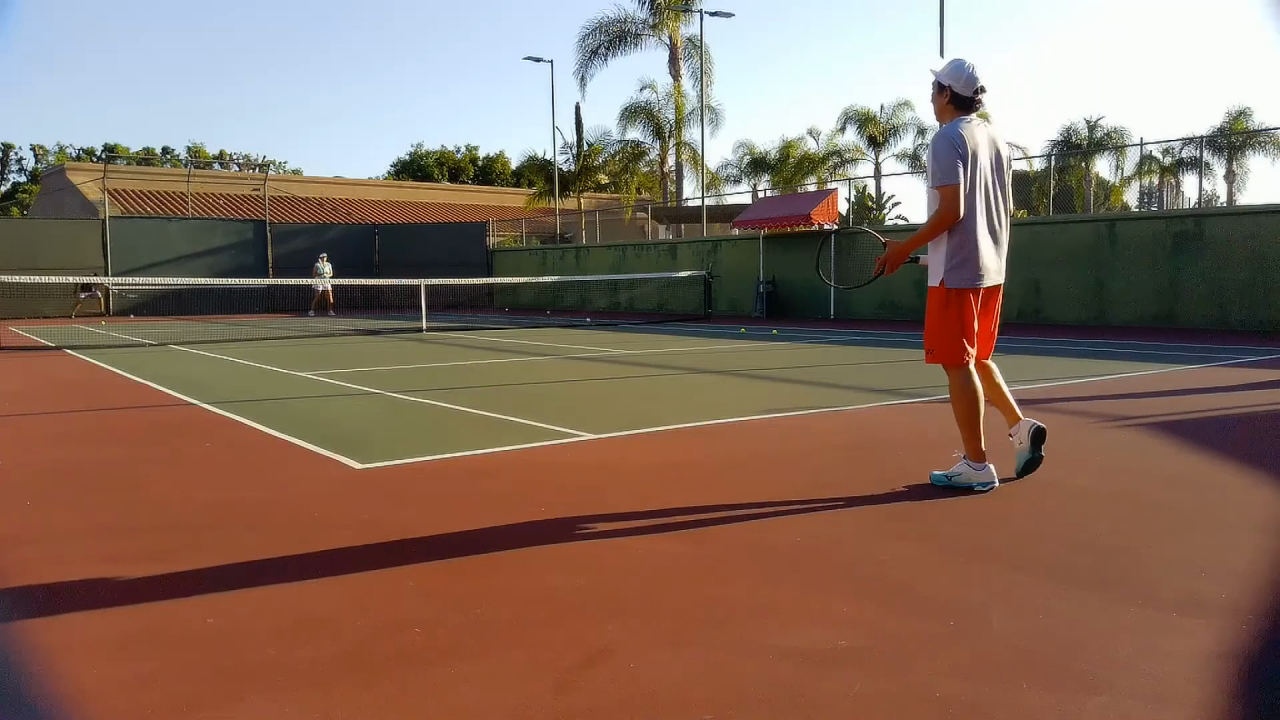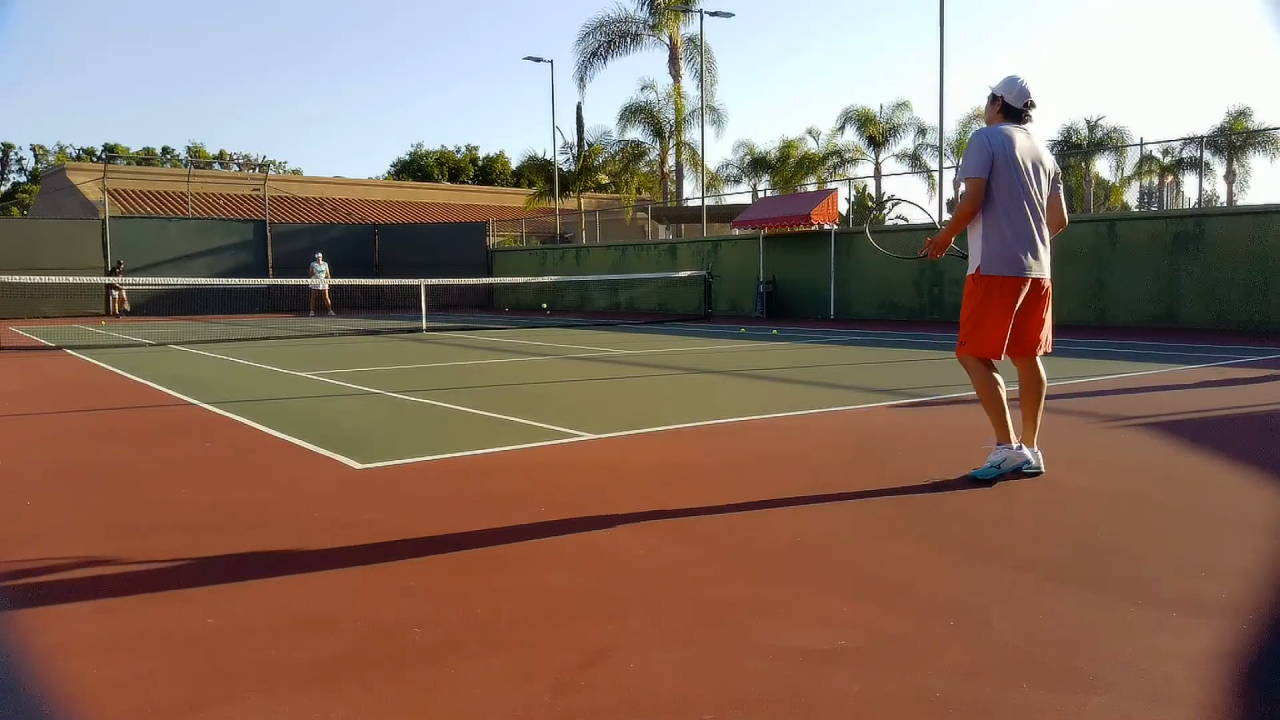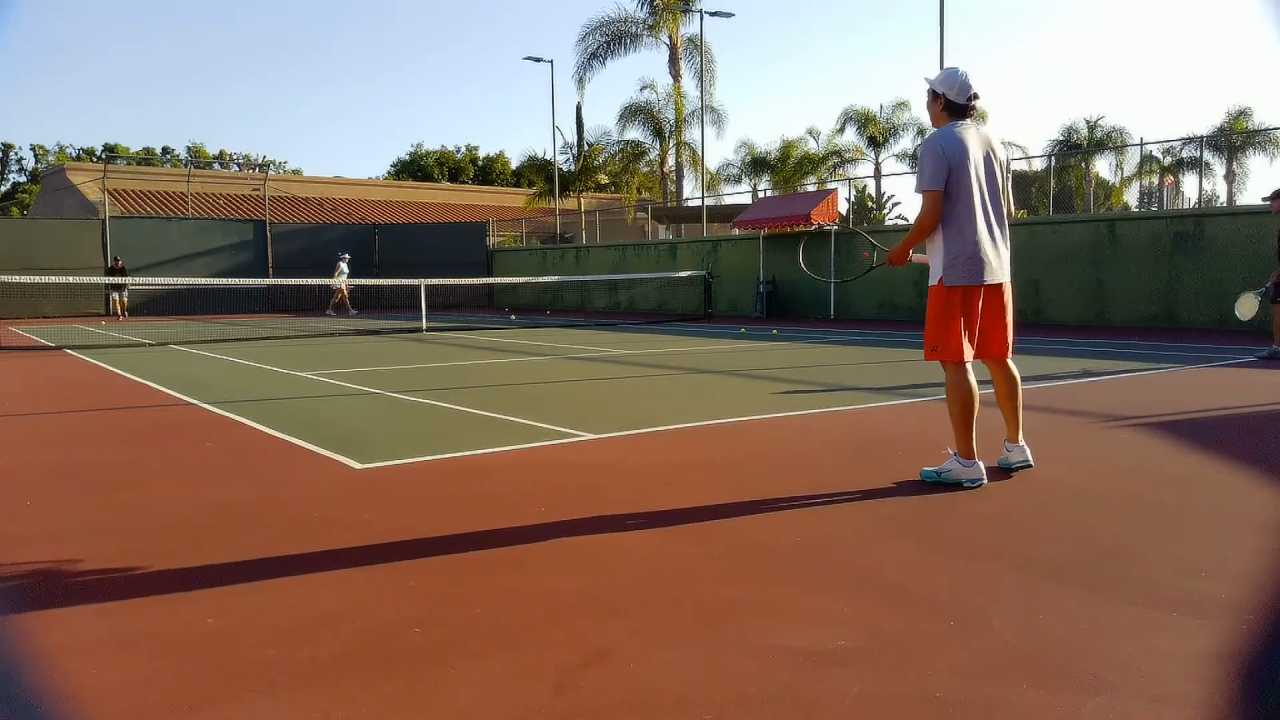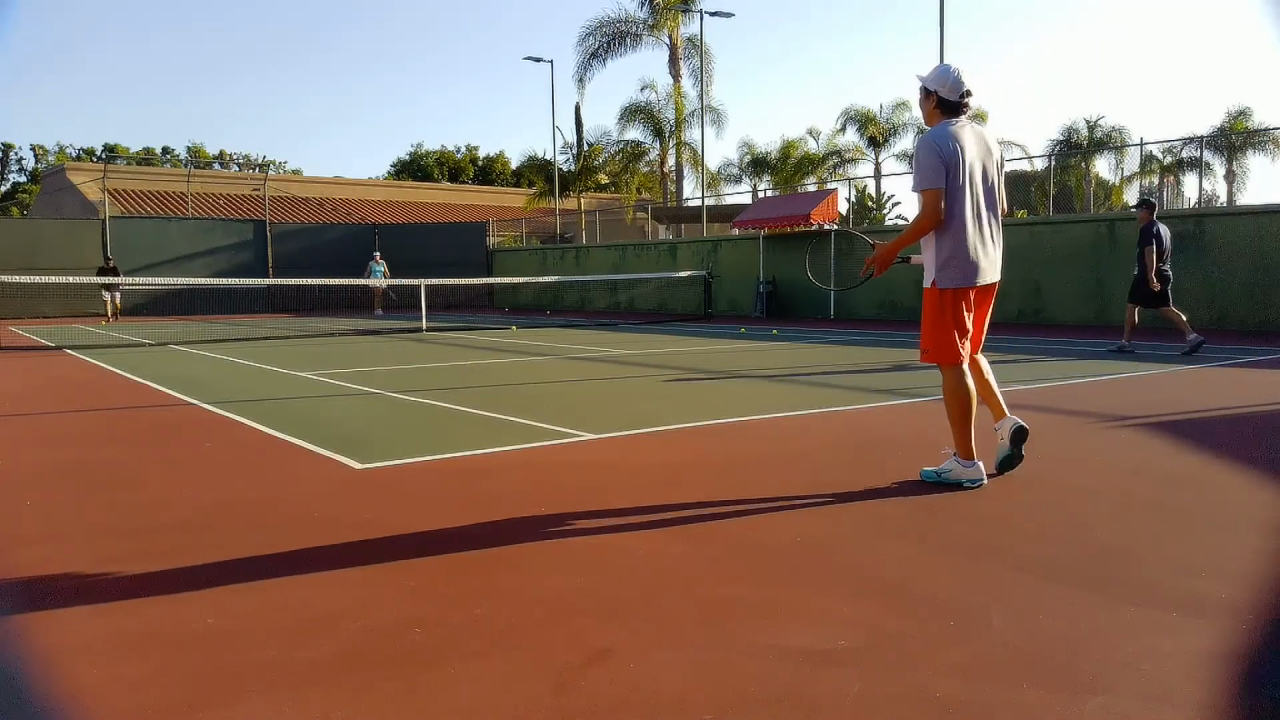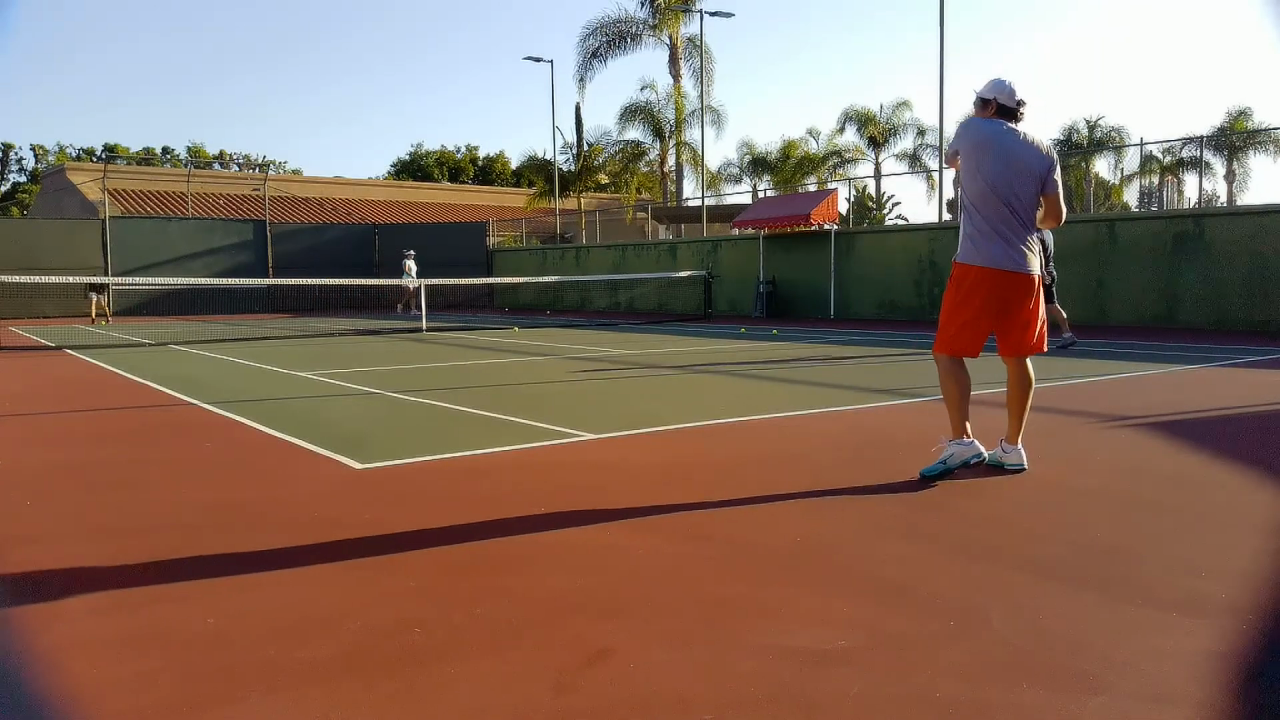
dt=1s
person 1, frame 1
left shoulder: (948, 138)
right shoulder: (995, 139)
left elbow: (950, 211)
right elbow: (1007, 207)
left wrist: (905, 247)
left hip: (955, 272)
right hip: (990, 268)
left knee: (958, 365)
right knee: (976, 358)
left ankle: (977, 466)
right ankle: (1022, 426)
person 1, frame 2
left shoulder: (985, 138)
right shoulder: (1044, 152)
left elbow: (972, 201)
right elbow: (1059, 220)
left wrist: (944, 237)
left hip: (994, 267)
right hip: (1036, 268)
left knee: (974, 356)
right knee: (1027, 357)
left ankle: (1008, 447)
right ankle: (1028, 449)
person 1, frame 3
left shoulder: (937, 144)
right shoulder: (994, 145)
left elbow: (931, 215)
right elbow: (1007, 210)
left wrist: (903, 248)
left hip: (957, 272)
right hip: (996, 268)
left knee: (956, 362)
right knee: (998, 358)
left ankle: (967, 462)
right ankle: (1016, 446)
person 1, frame 4
left shoulder: (933, 142)
right shoulder: (987, 141)
left elbow: (932, 214)
right elbow: (1001, 207)
left wrist: (891, 249)
left hip: (950, 272)
right hip: (986, 267)
left knee: (952, 363)
right knee: (967, 354)
left ankle: (967, 463)
right ankle: (1006, 423)
person 1, frame 5
left shoulder: (972, 131)
right shoulder: (1043, 151)
left elbow: (952, 160)
right elbow: (1054, 216)
left hip: (977, 264)
right hip: (1024, 266)
left knee: (948, 352)
right knee: (1017, 357)
left ankle: (962, 441)
right ankle: (1012, 447)
